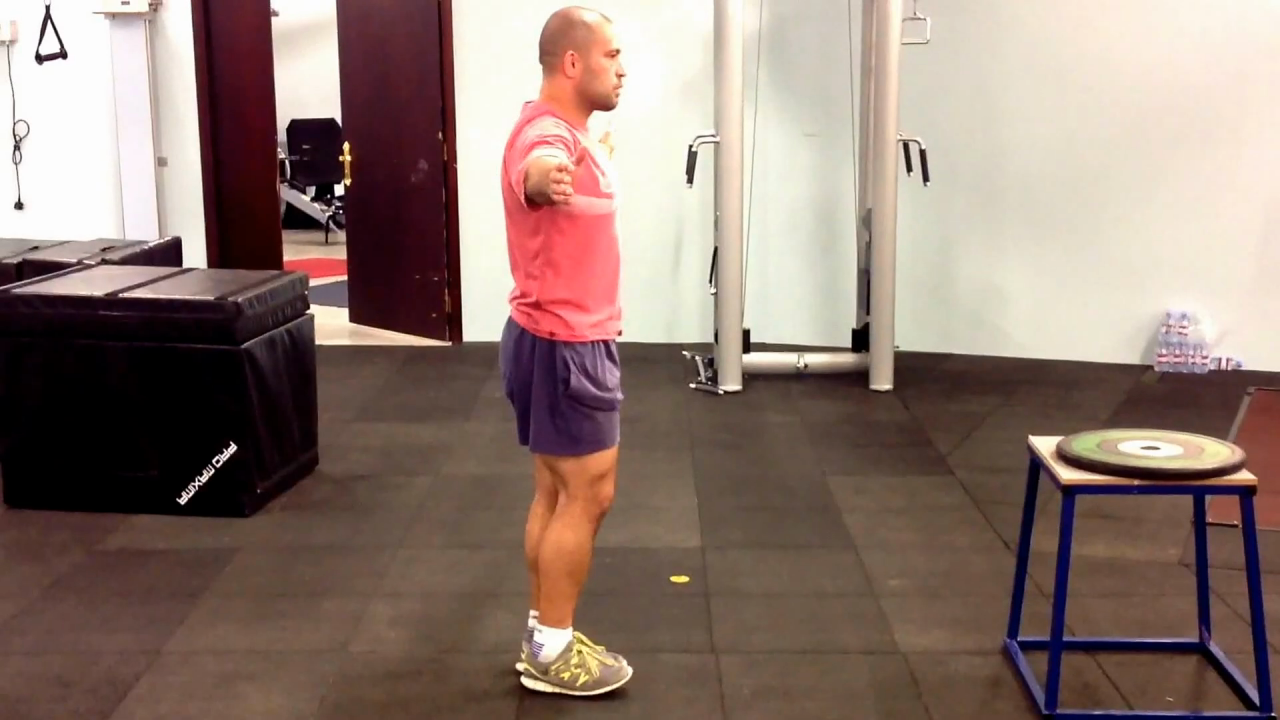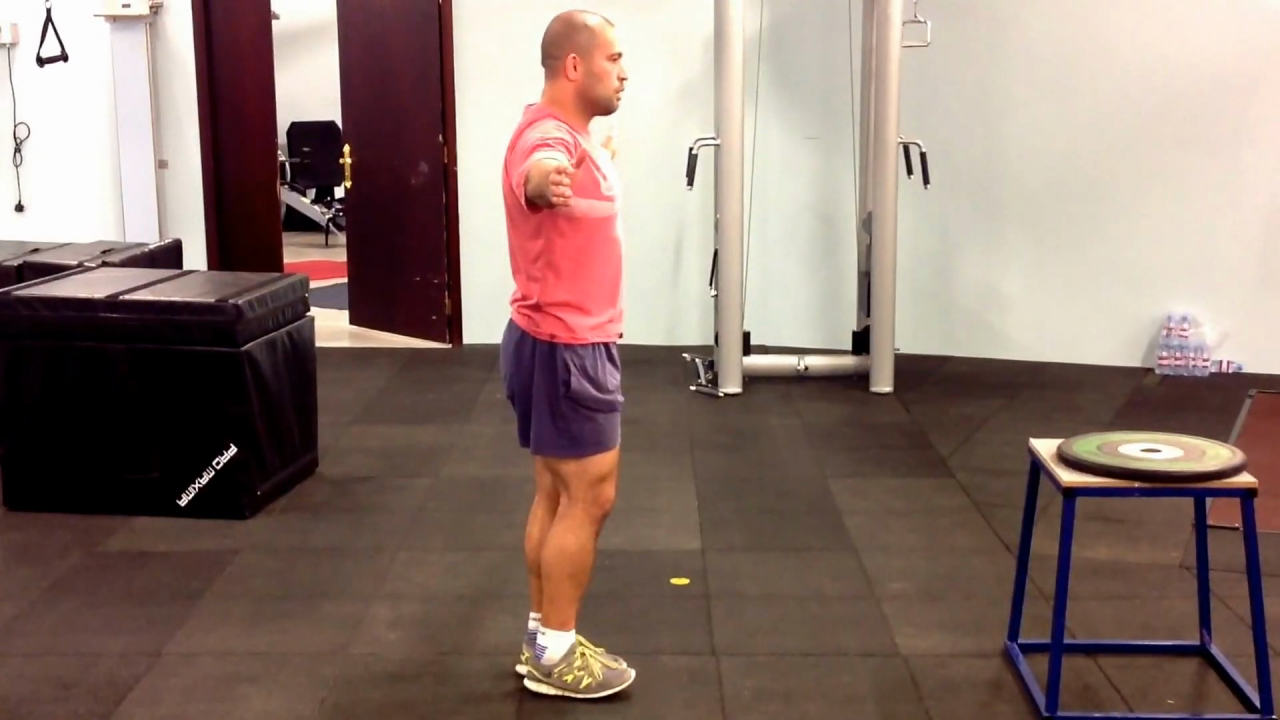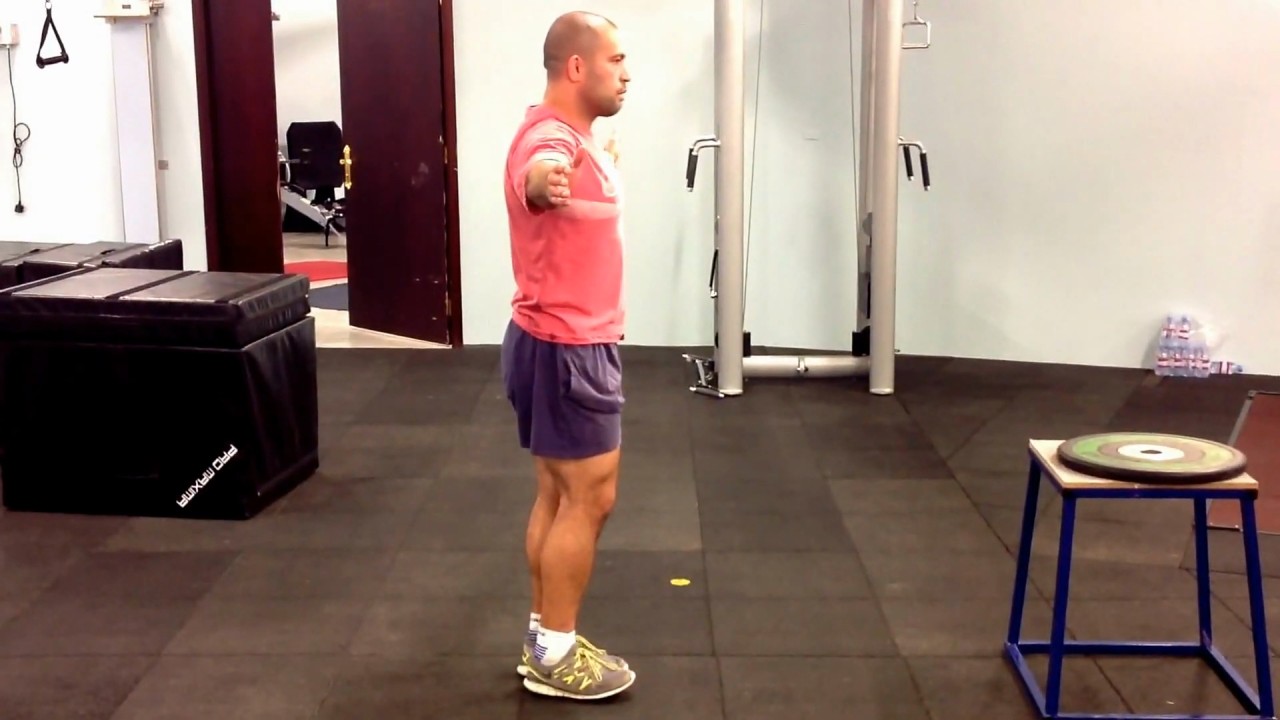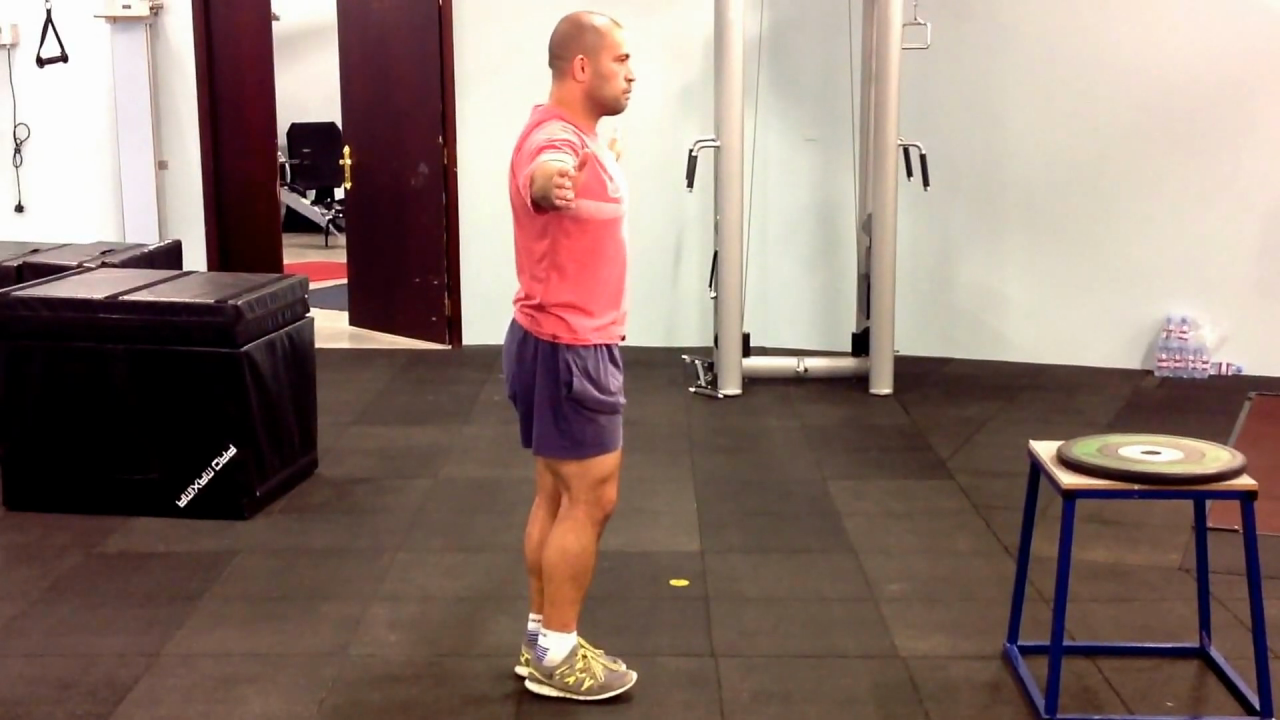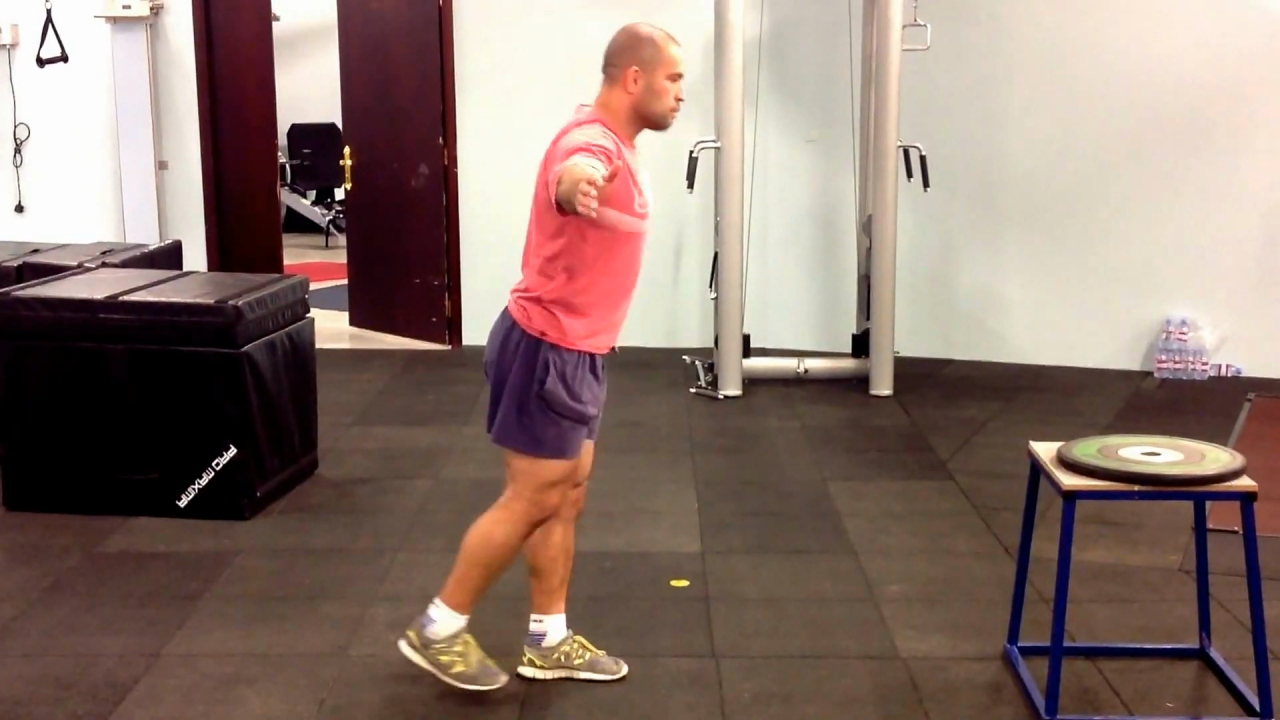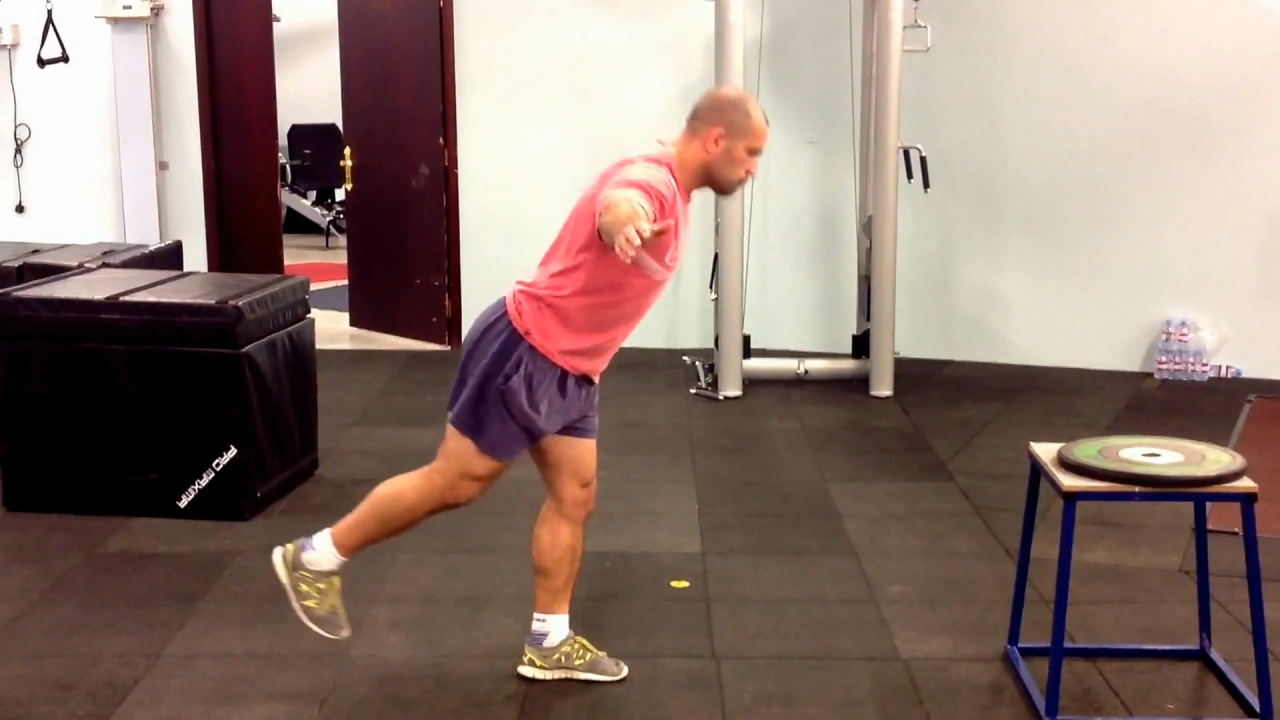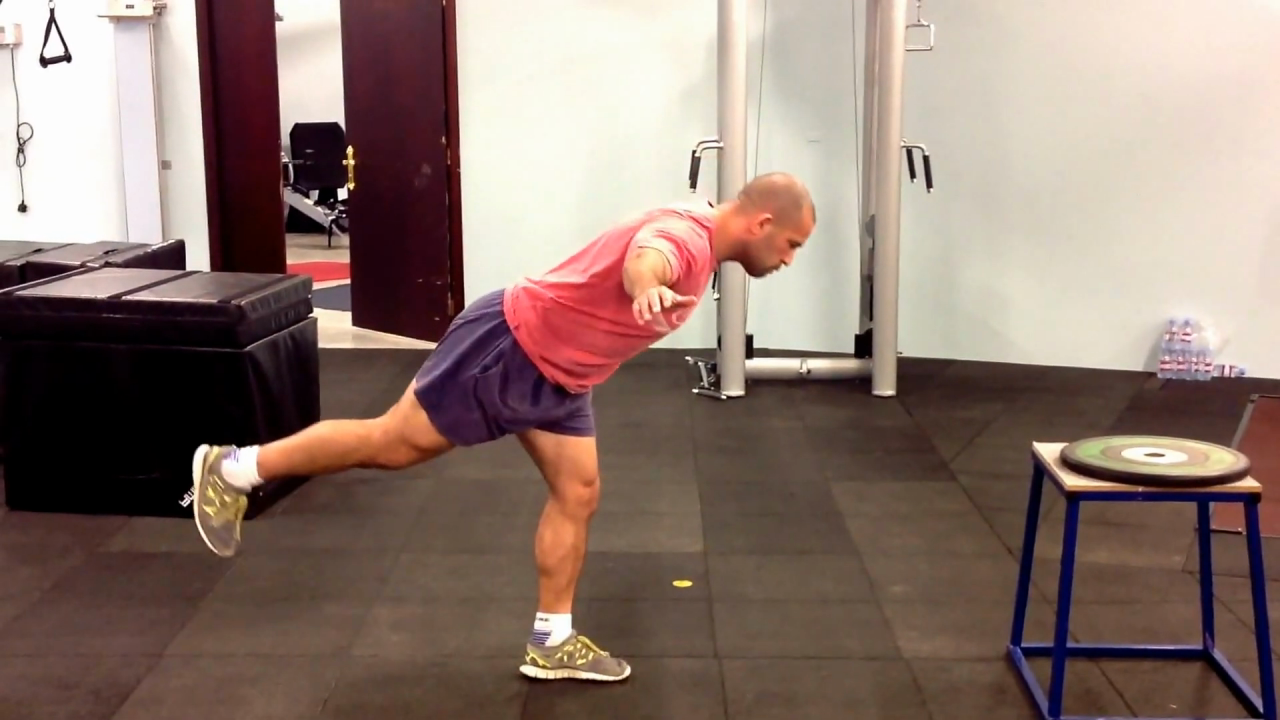
dt=0.7s
person 1, frame 1
left shoulder: (566, 132)
right shoulder: (548, 134)
right elbow: (536, 169)
left wrist: (593, 160)
right wrist: (545, 177)
left hip: (565, 339)
right hip: (563, 346)
left knee: (556, 493)
right knee: (586, 496)
left ankle: (544, 636)
right ankle: (551, 651)
person 1, frame 2
left shoulder: (569, 135)
right shoulder: (548, 137)
right elbow: (535, 174)
left wrist: (594, 164)
right wrist: (546, 181)
left hip: (564, 341)
right hip: (564, 348)
left knee: (557, 495)
right knee: (587, 498)
left ankle: (543, 637)
right ankle: (554, 653)
person 1, frame 3
left shoulder: (572, 137)
right shoulder: (551, 139)
right elbow: (536, 175)
left wrist: (598, 164)
right wrist: (545, 182)
left hip: (568, 342)
right hip: (565, 349)
left knee: (559, 496)
right knee: (588, 499)
left ankle: (546, 638)
right ankle: (554, 654)
person 1, frame 4
left shoulder: (577, 135)
right shoulder: (556, 140)
right elbow: (539, 179)
right wrist: (549, 184)
left hip: (569, 343)
right hip: (566, 349)
left knee: (559, 496)
right knee: (590, 500)
left ankle: (544, 638)
right ankle: (554, 655)
person 1, frame 5
left shoulder: (612, 141)
right shoulder: (591, 144)
right elbow: (575, 175)
right wrist: (577, 187)
left hip: (574, 350)
right hip: (548, 349)
left knee: (565, 498)
right knee: (532, 502)
left ankle: (548, 642)
right ankle: (436, 629)
person 1, frame 6
left shoulder: (669, 184)
right shoulder: (650, 181)
right elbow: (616, 206)
right wrist: (624, 225)
left hip: (570, 367)
right hip: (527, 352)
left knee: (574, 497)
right knee: (455, 484)
left ankle: (549, 642)
right ankle: (314, 557)
person 1, frame 7
left shoulder: (702, 235)
right shoulder: (687, 237)
right elbow: (646, 254)
right wrist: (648, 285)
left hip: (556, 371)
right hip: (510, 348)
left knee: (577, 494)
right knee: (393, 444)
left ankle: (551, 645)
right ankle: (235, 470)
